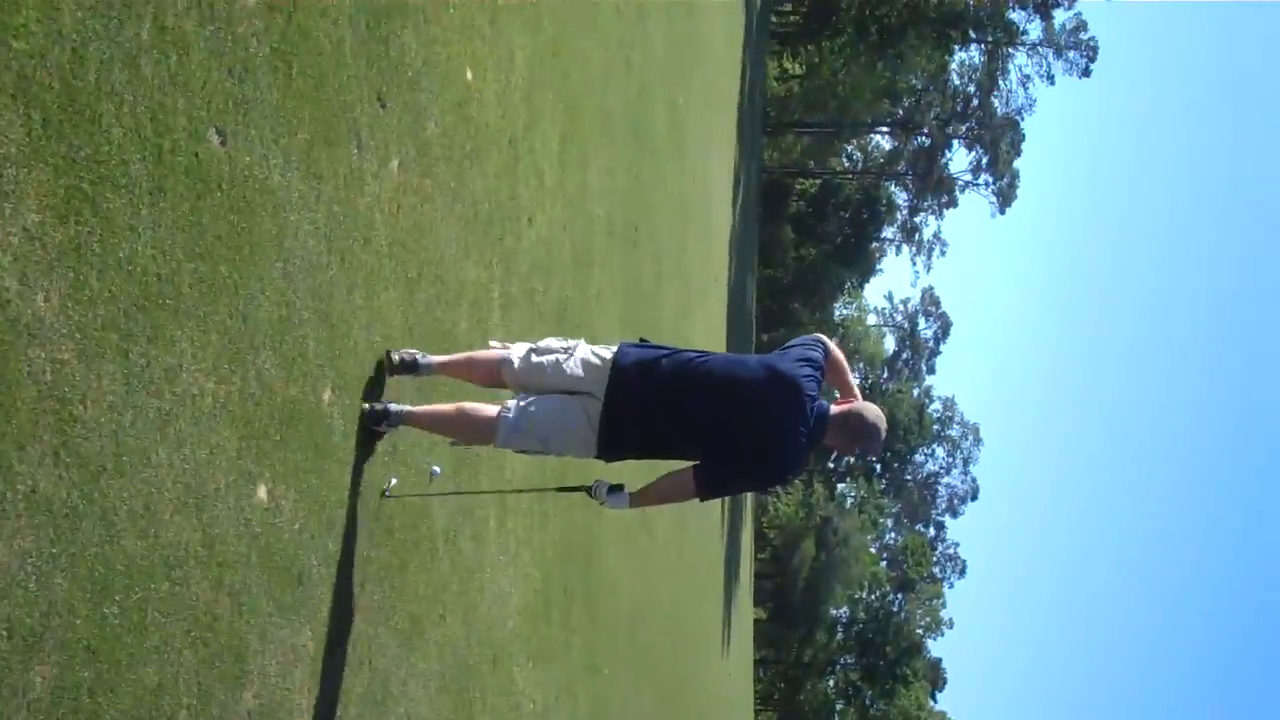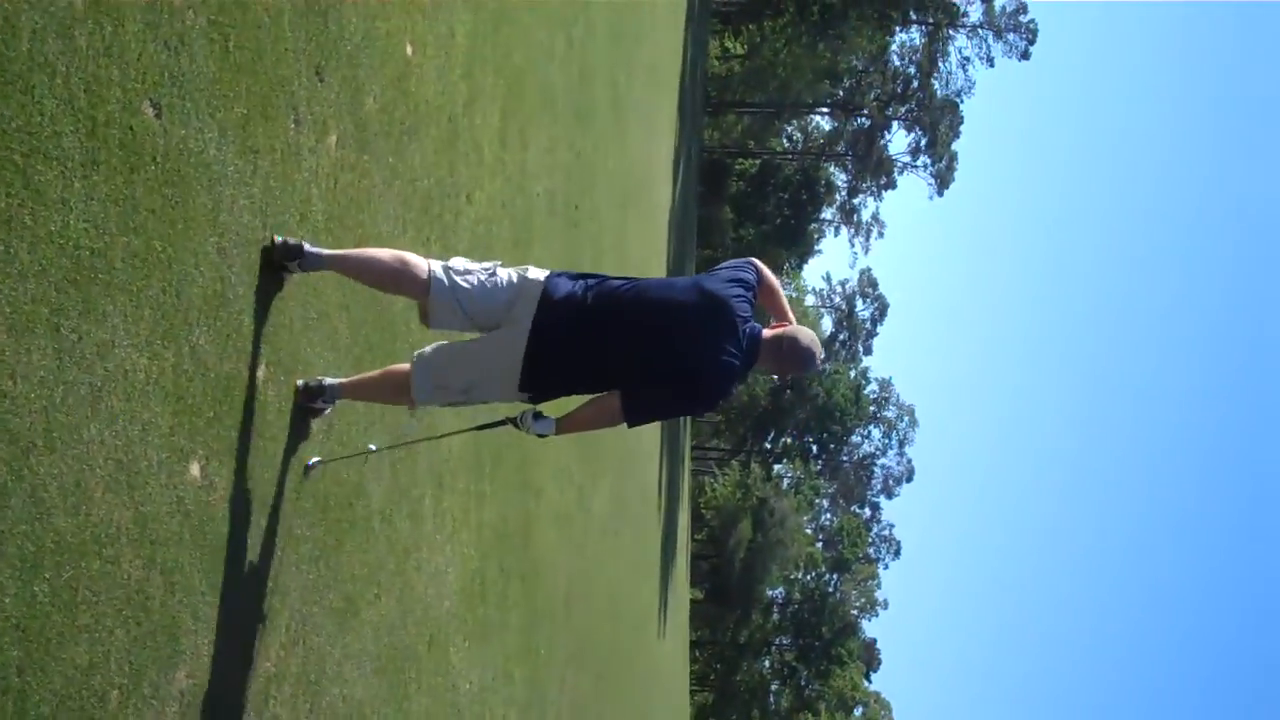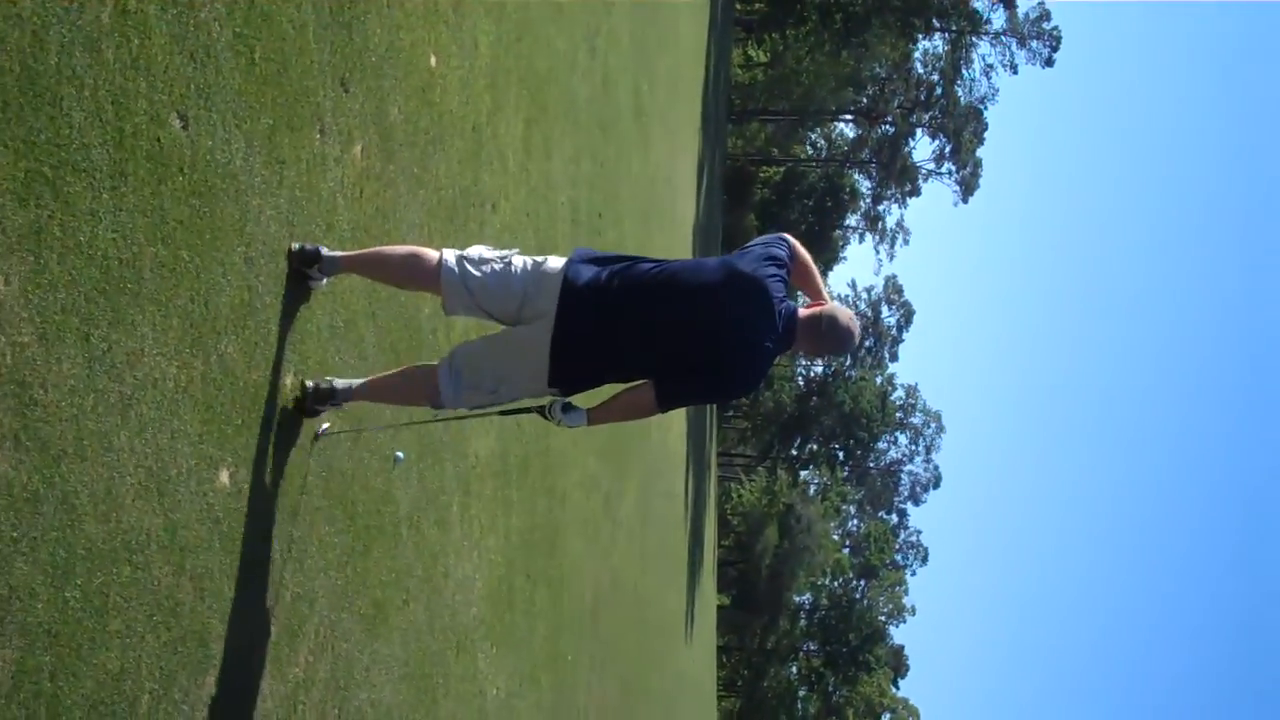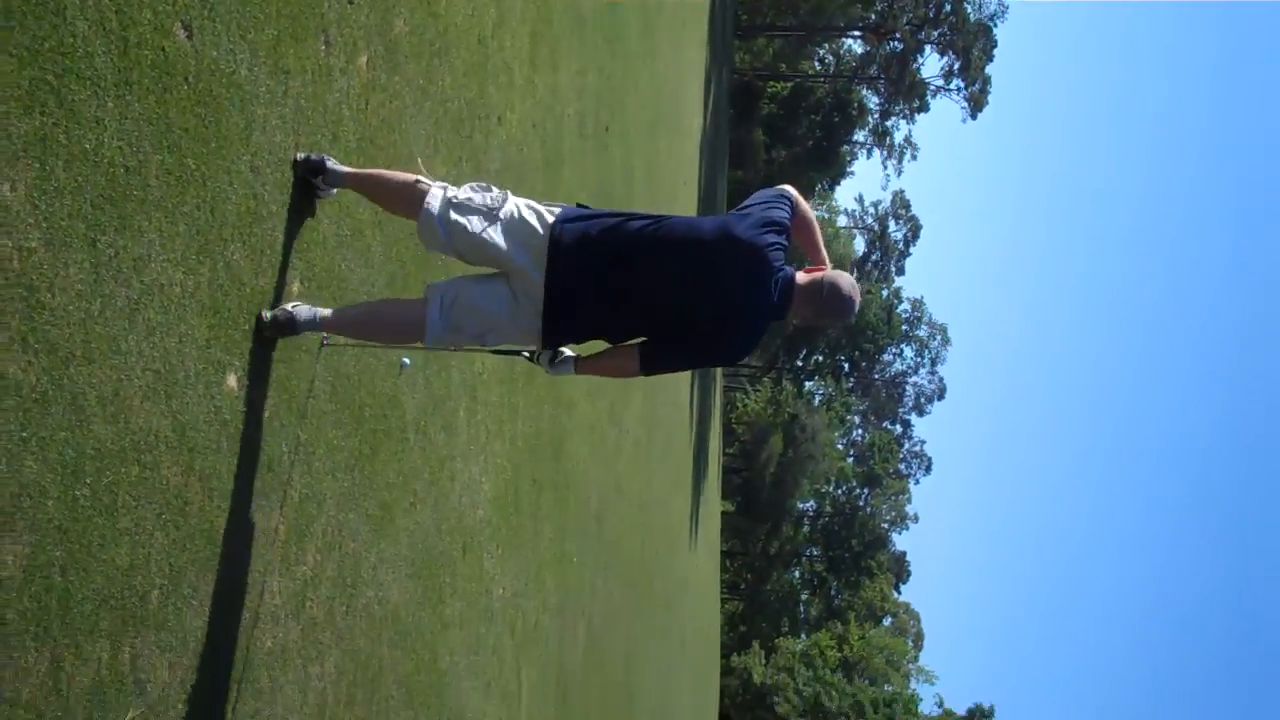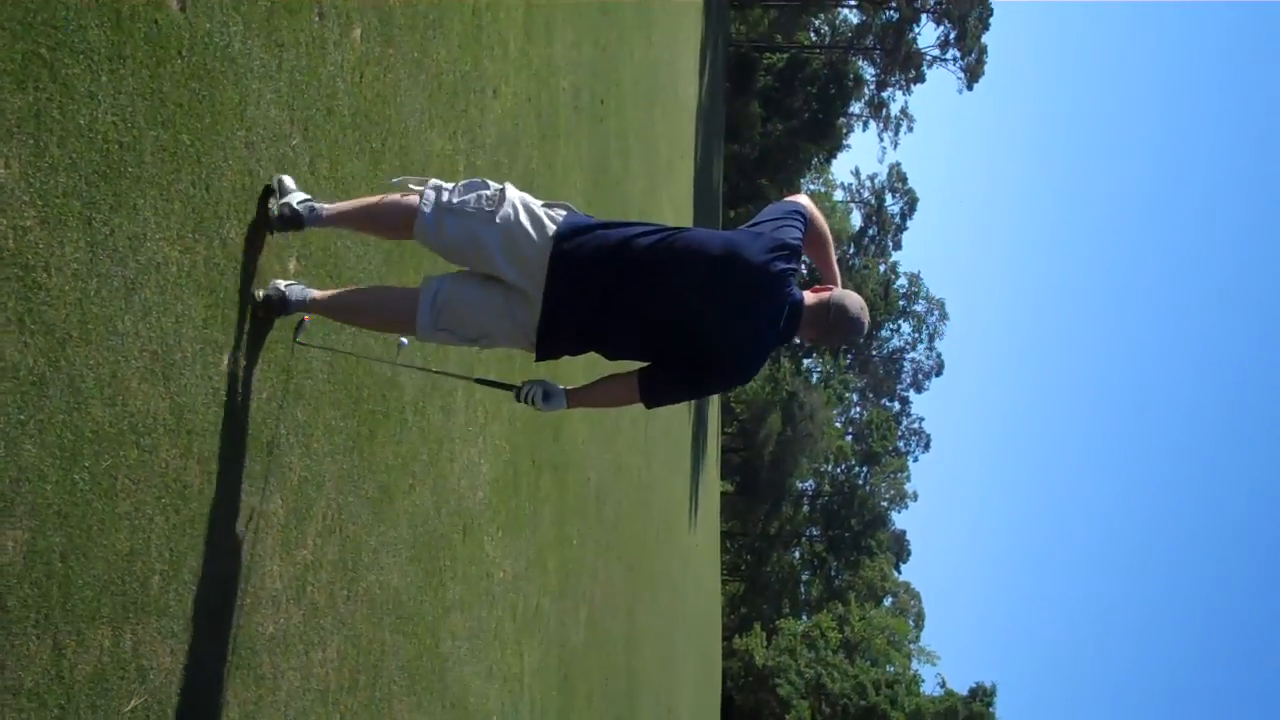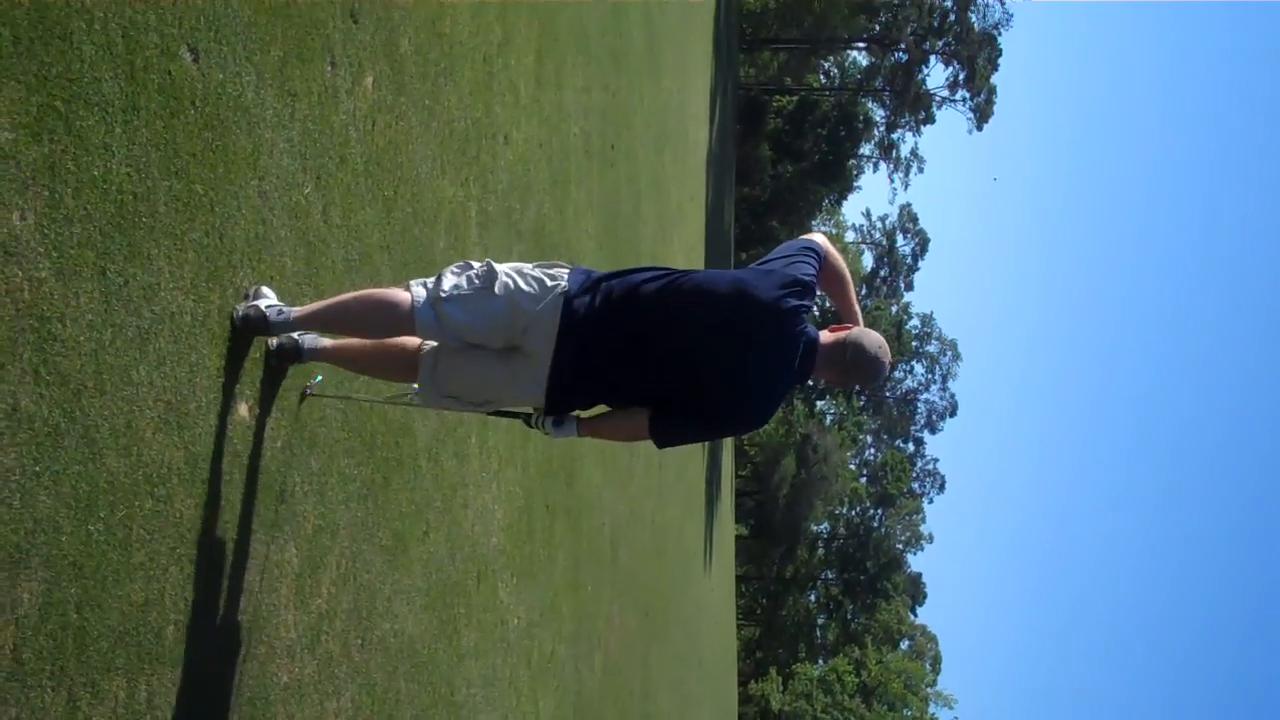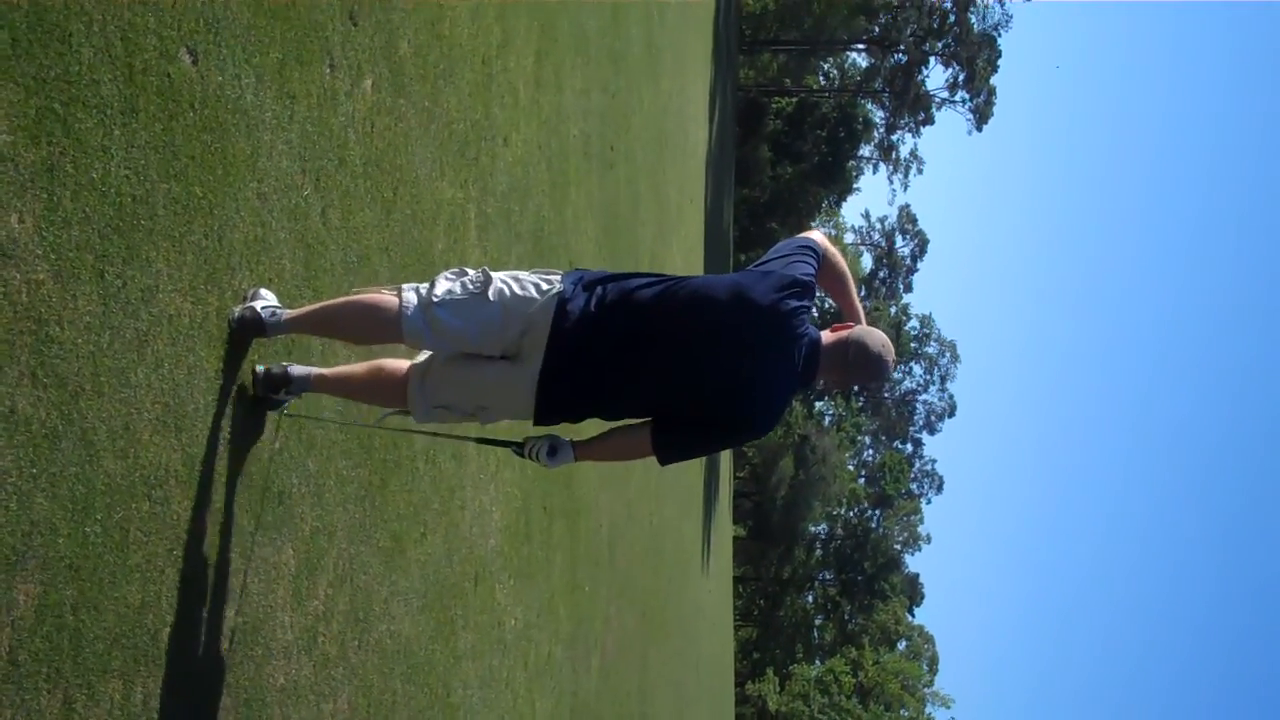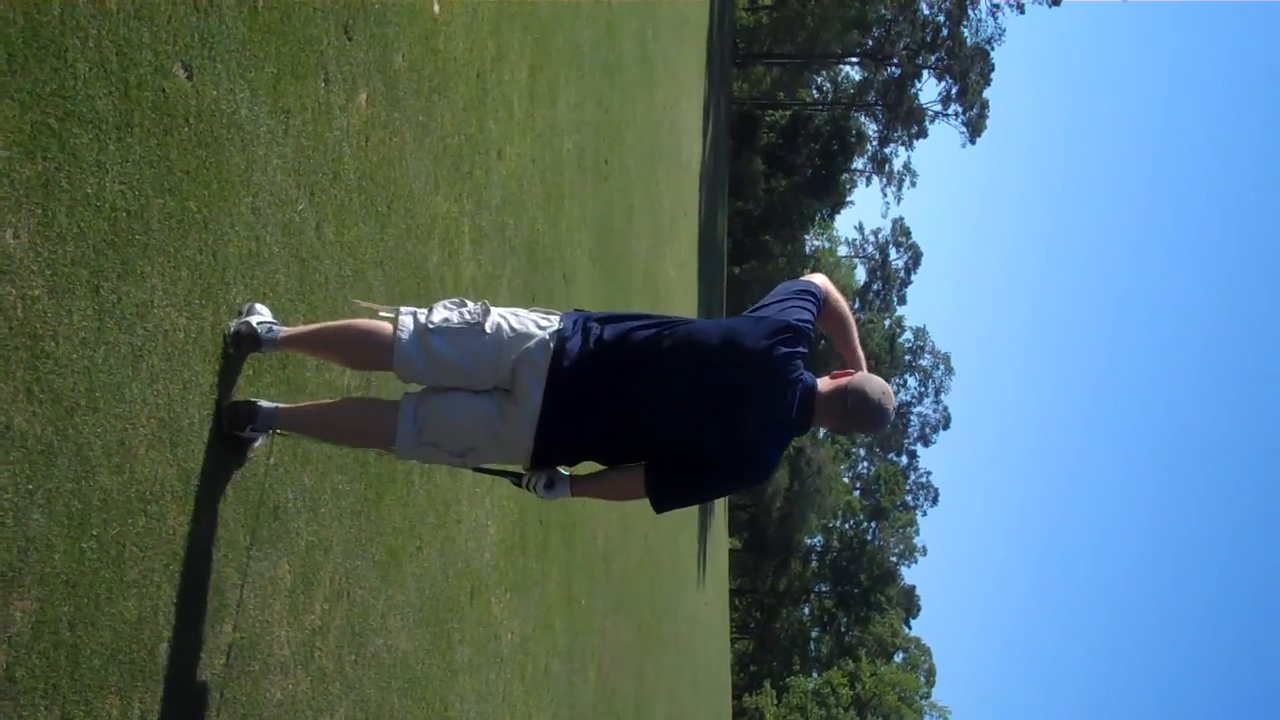
dt=0.4s
person 1, frame 1
left shoulder: (801, 370)
right shoulder: (779, 459)
left elbow: (824, 340)
right elbow: (694, 480)
right wrist: (630, 499)
left hip: (623, 363)
right hip: (613, 431)
left knee: (518, 363)
right knee: (504, 424)
person 1, frame 2
left shoulder: (731, 290)
right shoulder: (708, 385)
left elbow: (760, 268)
right elbow: (622, 405)
left wrist: (788, 323)
right wrist: (554, 426)
left hip: (546, 292)
right hip: (539, 364)
left knee: (426, 279)
right knee: (425, 379)
left ankle: (313, 256)
person 1, frame 3
left shoulder: (766, 267)
right shoulder: (743, 371)
left elbow: (789, 240)
right elbow: (654, 394)
left wrist: (822, 299)
right wrist: (585, 418)
left hip: (569, 279)
right hip: (566, 358)
left knee: (441, 268)
right knee: (451, 382)
left ankle: (331, 260)
right ankle: (349, 391)
person 1, frame 4
left shoulder: (764, 231)
right shoulder: (738, 337)
left elbow: (790, 193)
right elbow: (641, 358)
left wrist: (820, 258)
right wrist: (571, 365)
left hip: (562, 235)
right hip: (556, 314)
left knee: (438, 205)
right knee: (433, 318)
left ankle: (334, 172)
right ankle: (319, 319)
person 1, frame 5
left shoulder: (775, 247)
right shoulder: (738, 361)
left elbow: (803, 203)
right elbow: (644, 386)
left wrist: (832, 280)
right wrist: (567, 399)
left hip: (564, 239)
right hip: (555, 322)
left knee: (441, 208)
right knee: (429, 308)
left ankle: (313, 210)
right ankle: (309, 300)
person 1, frame 6
left shoulder: (788, 286)
right shoulder: (753, 404)
left elbow: (818, 240)
right elbow: (648, 422)
left wrist: (856, 323)
right wrist: (575, 426)
left hip: (568, 299)
right hip: (565, 382)
left knee: (422, 306)
right knee: (429, 368)
left ankle: (287, 318)
right ankle: (313, 349)
person 1, frame 7
left shoulder: (786, 289)
right shoulder: (758, 411)
left elbow: (817, 240)
right elbow: (655, 437)
left wrist: (858, 323)
right wrist: (574, 452)
left hip: (563, 303)
right hip: (556, 390)
left knee: (412, 311)
right knee: (420, 389)
left ankle: (278, 317)
right ankle: (305, 380)
person 1, frame 8
left shoulder: (782, 331)
right shoulder: (754, 459)
left elbow: (820, 284)
right elbow: (649, 480)
left wrist: (859, 370)
right wrist: (570, 486)
left hip: (557, 343)
right hip: (549, 432)
left knee: (405, 339)
right knee: (405, 425)
left ankle: (275, 333)
right ankle: (274, 416)
